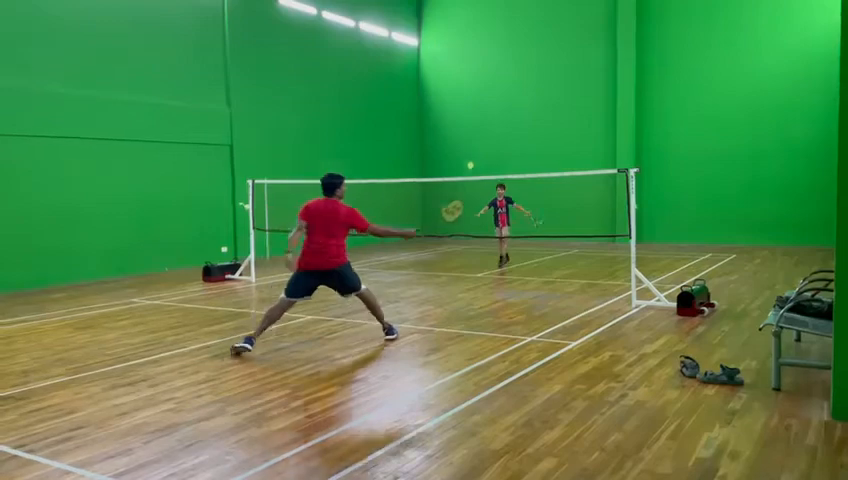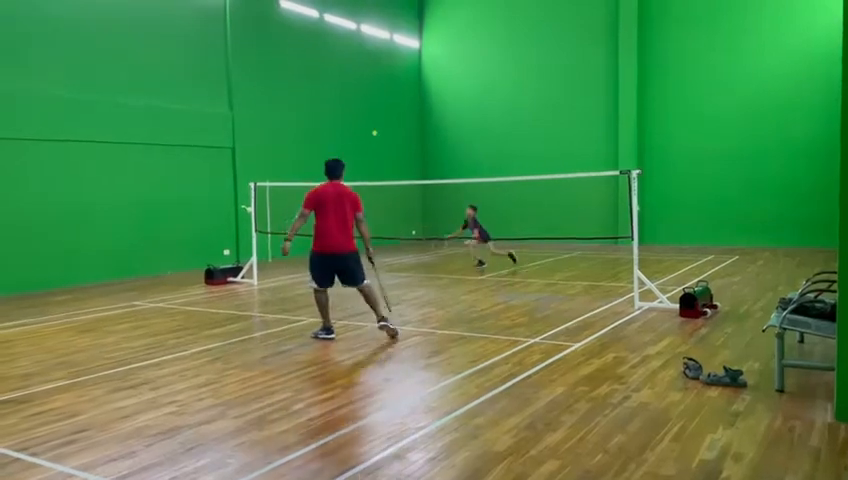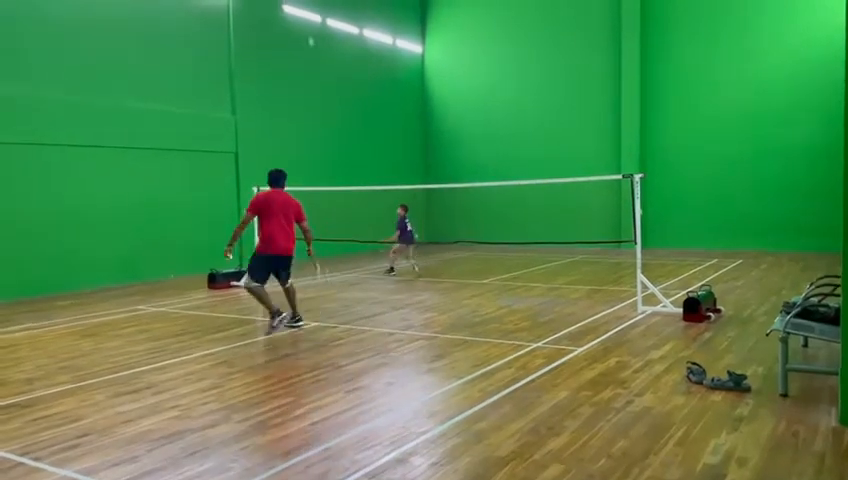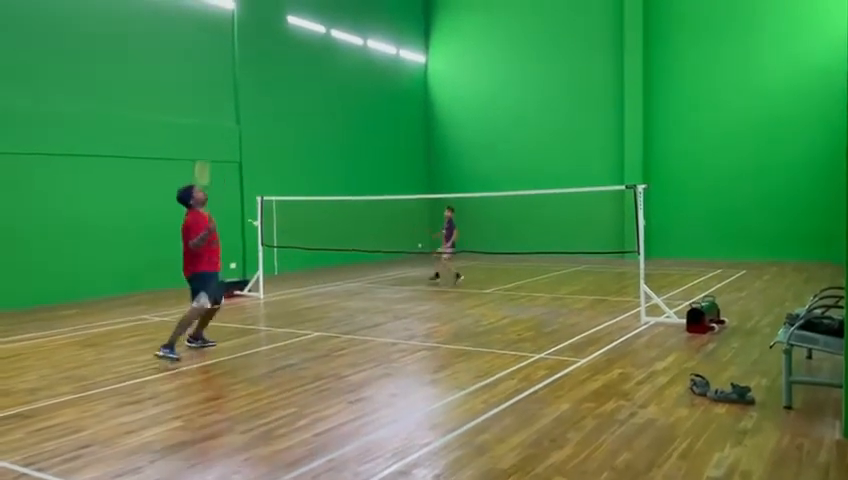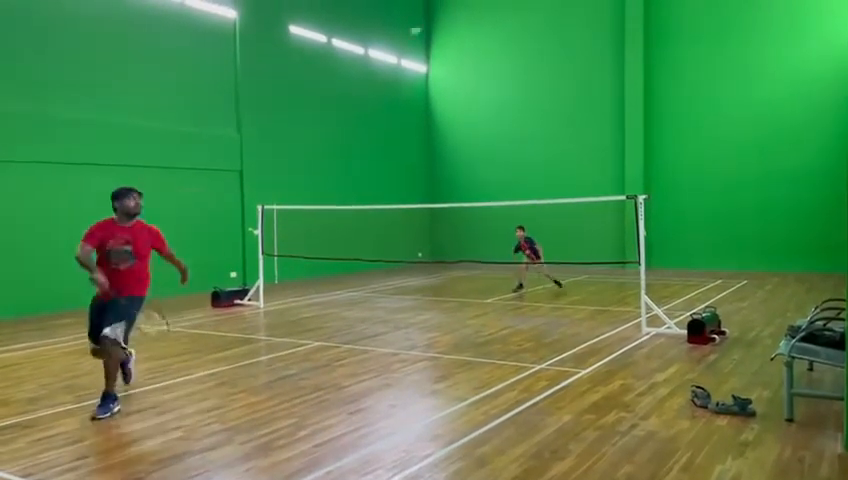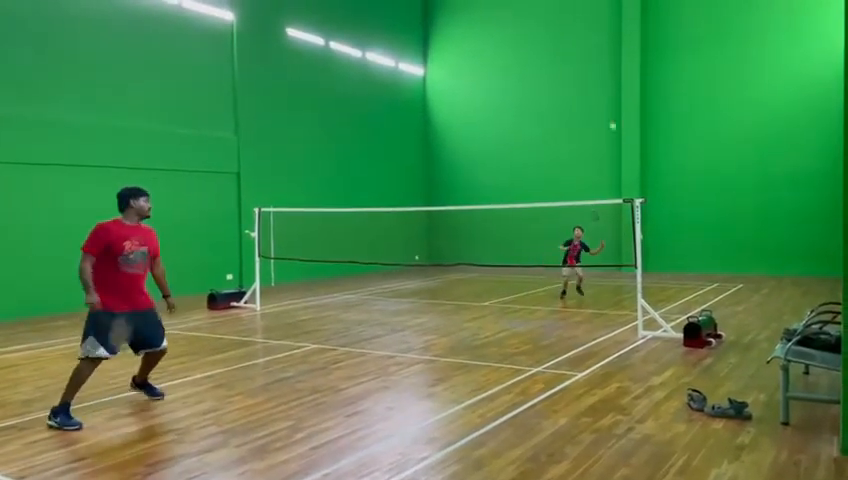
dt=0.7s
person 1, frame 1
left shoulder: (309, 207)
right shoulder: (348, 212)
left elbow: (299, 230)
right elbow: (374, 230)
left wrist: (289, 253)
right wrist: (403, 233)
left hip: (308, 266)
right hip: (336, 265)
left knee: (285, 302)
right knee: (363, 292)
left ankle: (250, 339)
right ankle: (387, 328)
person 1, frame 2
left shoulder: (316, 193)
right shoulder: (352, 195)
left elbow: (302, 217)
right elbow: (361, 222)
left wrist: (288, 239)
right wrist: (369, 247)
left hip: (323, 250)
right hip: (348, 249)
left knee: (319, 288)
right knee: (363, 286)
left ankle: (327, 328)
right ankle: (383, 320)
person 1, frame 3
left shoulder: (260, 198)
right shoulder: (294, 203)
left elbow: (244, 223)
right elbow: (306, 228)
left wrist: (230, 244)
right wrist: (309, 247)
left hip: (268, 249)
right hip: (288, 250)
left knee: (252, 284)
right knee: (286, 282)
left ankle: (275, 313)
right ankle: (295, 317)
person 1, frame 4
left shoulder: (201, 214)
right shoulder: (195, 219)
right elbow: (193, 247)
right wrist: (207, 234)
left hip: (209, 270)
right hip: (201, 271)
left knee: (216, 303)
right knee: (201, 307)
left ankle: (196, 337)
right ankle: (169, 346)
person 1, frame 5
left shoulder: (149, 232)
right shoulder: (99, 230)
left elbow: (166, 252)
right elbow: (82, 254)
left wrist: (182, 268)
right wrist: (95, 272)
left hip: (131, 296)
right hip: (104, 296)
left knee: (109, 340)
right knee: (98, 349)
left ankle: (109, 398)
right ankle: (124, 357)
person 1, frame 6
left shoulder: (149, 233)
right shoulder: (105, 230)
left elbow: (157, 266)
right elbow: (85, 263)
left wrist: (167, 296)
right wrist: (90, 291)
left hip: (142, 306)
right hip: (108, 308)
left knee: (158, 348)
right knee: (92, 357)
left ankle: (140, 381)
right ankle: (61, 410)
